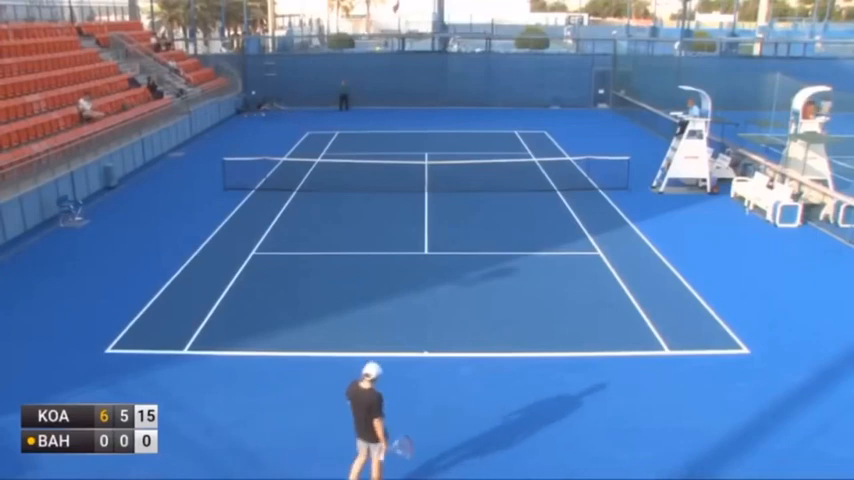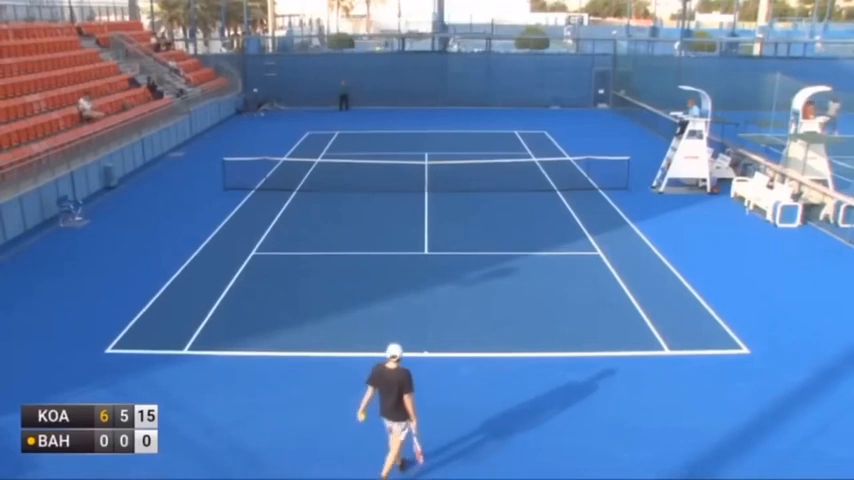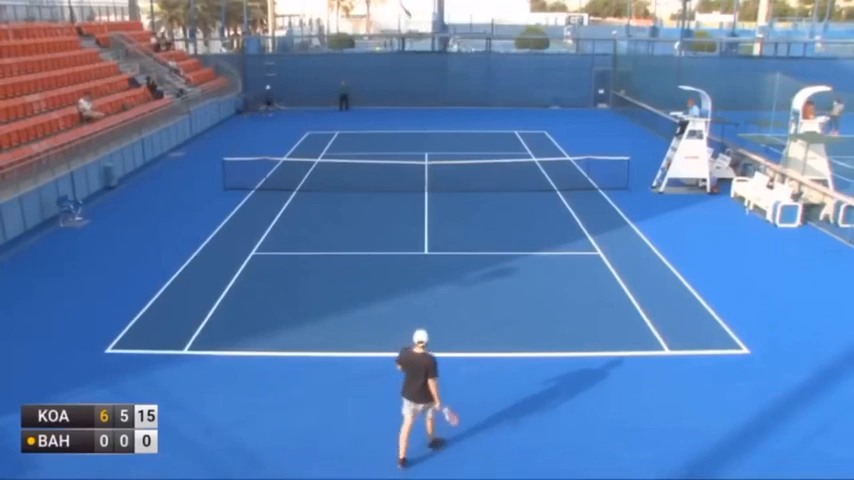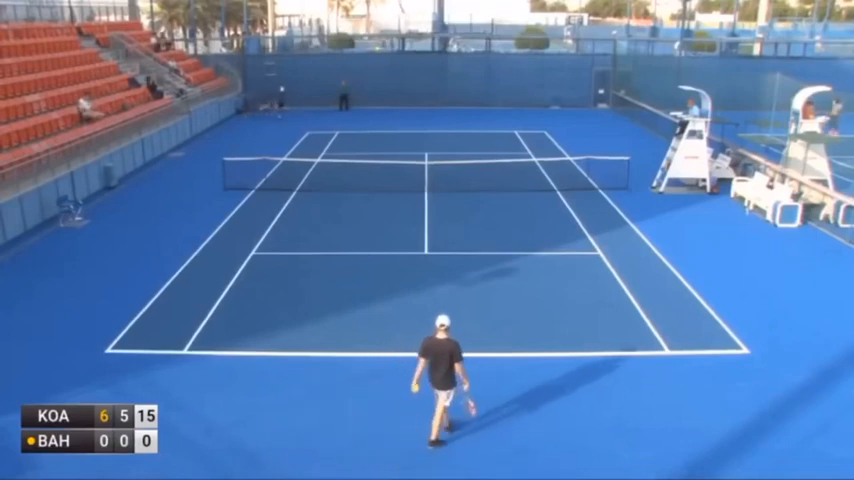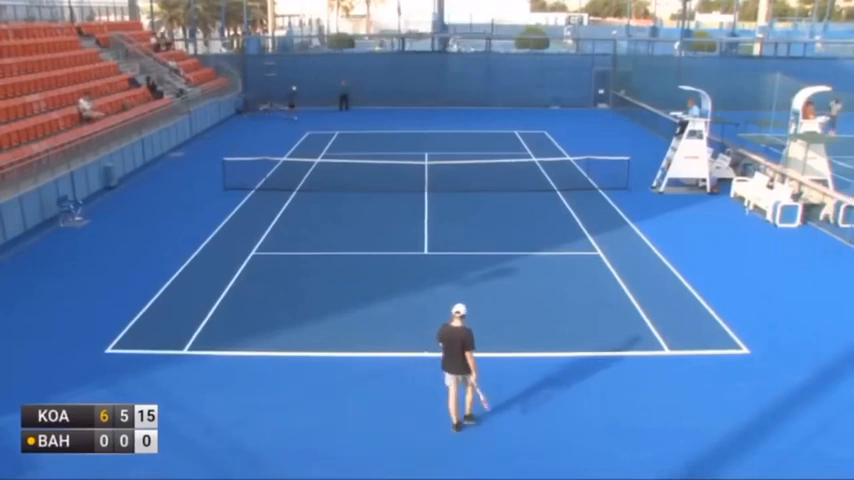
dt=0.5s
person 1, frame 1
left shoulder: (352, 387)
right shoulder: (375, 397)
right elbow: (377, 421)
right wrist: (383, 441)
left hip: (360, 431)
right hip: (374, 435)
left knee: (361, 458)
right knee: (377, 462)
person 1, frame 2
left shoulder: (377, 370)
right shoulder: (404, 374)
left elbow: (370, 390)
right elbow: (408, 398)
left wrist: (362, 408)
right wrist: (414, 418)
left hip: (385, 412)
right hip: (400, 415)
left knee: (392, 438)
right knee: (397, 445)
left ankle: (399, 463)
person 1, frame 3
left shoulder: (405, 353)
right shoulder: (430, 360)
left elbow: (400, 367)
right elbow: (432, 382)
right wrist: (438, 400)
left hip: (408, 395)
right hip: (425, 398)
left knee: (406, 425)
right knee: (429, 418)
left ankle: (401, 459)
right ankle: (432, 441)
person 1, frame 4
left shoulder: (427, 341)
right shoulder: (453, 345)
left elbow: (422, 362)
right elbow: (458, 366)
left wrist: (415, 380)
right wrist: (466, 381)
left hip: (433, 380)
right hip: (447, 383)
left knee: (440, 404)
right knee: (440, 410)
left ankle: (447, 425)
right ankle: (433, 440)
person 1, frame 5
left shoulder: (443, 329)
right shoulder: (466, 332)
right elbow: (469, 355)
right wrist: (474, 372)
left hip: (448, 367)
right hip: (464, 369)
left knee: (452, 394)
right knee: (471, 387)
left ankle: (455, 423)
right ankle: (467, 415)
